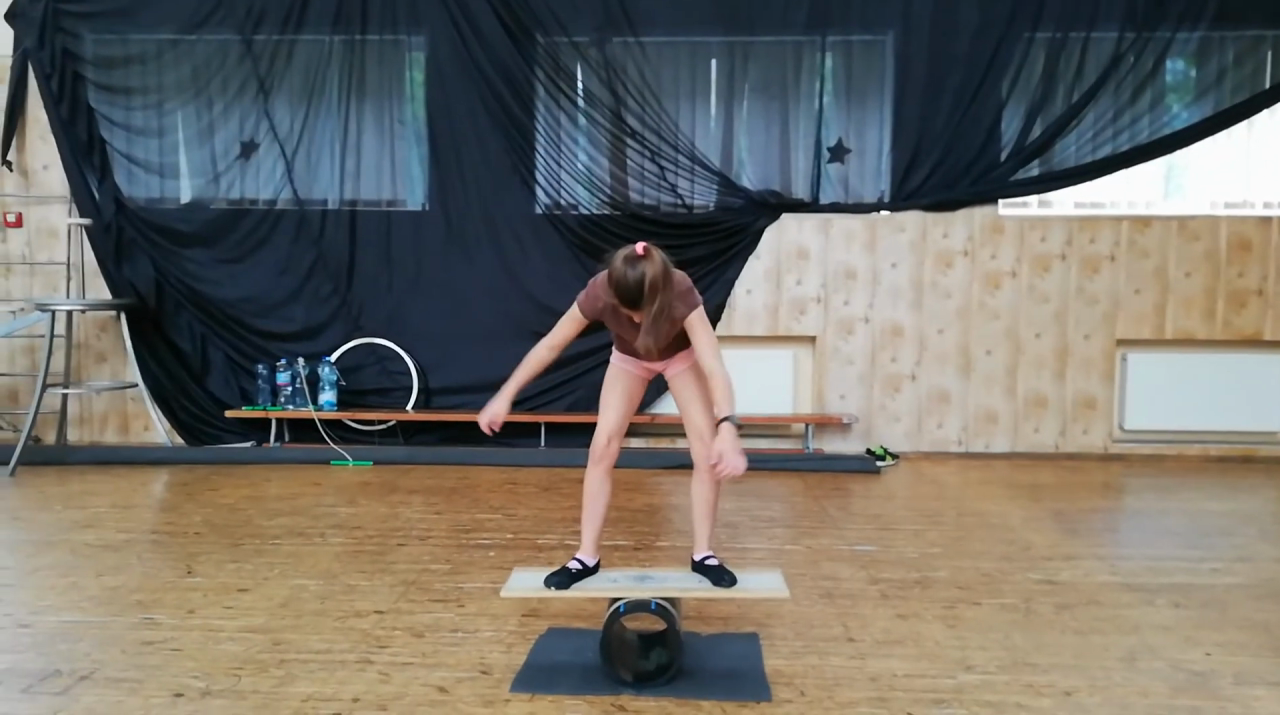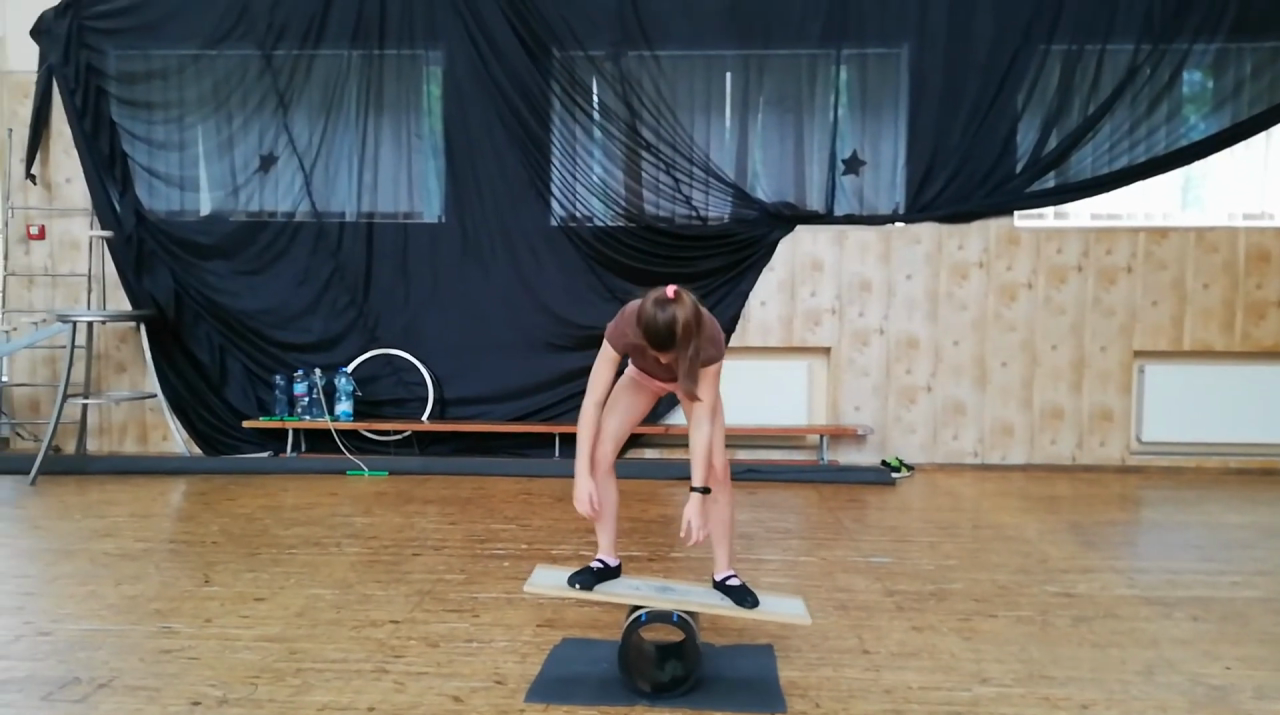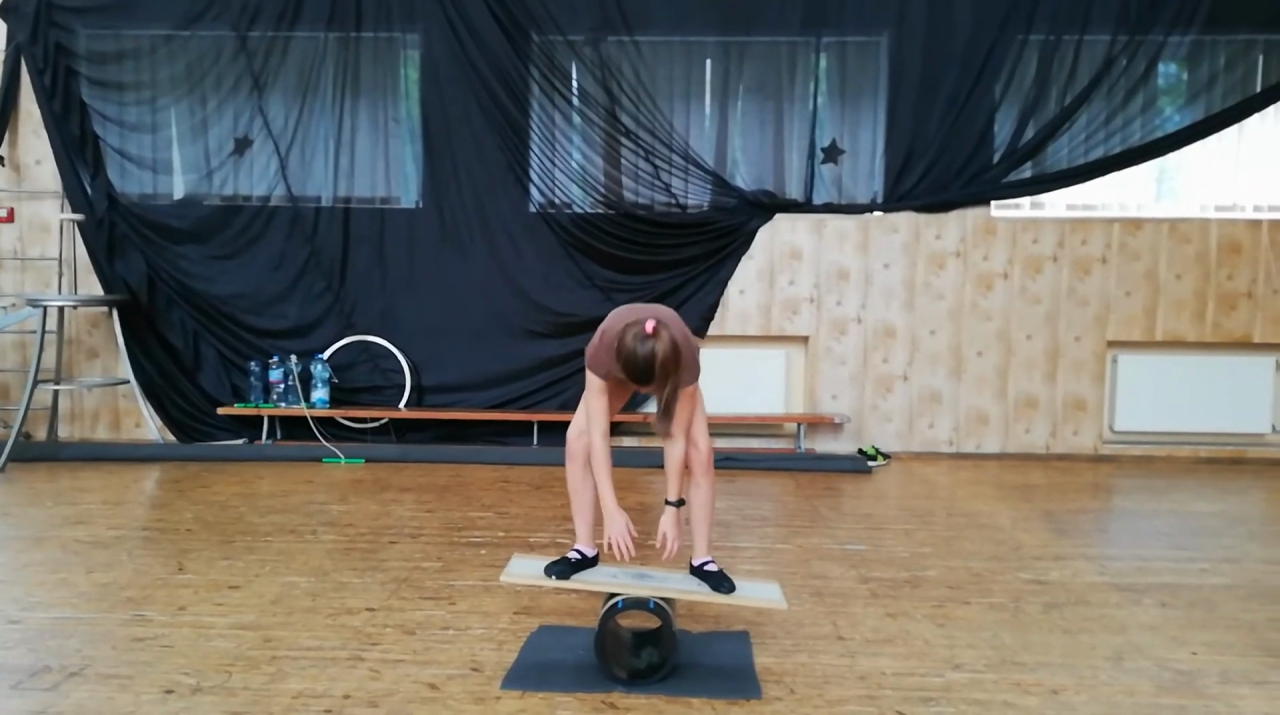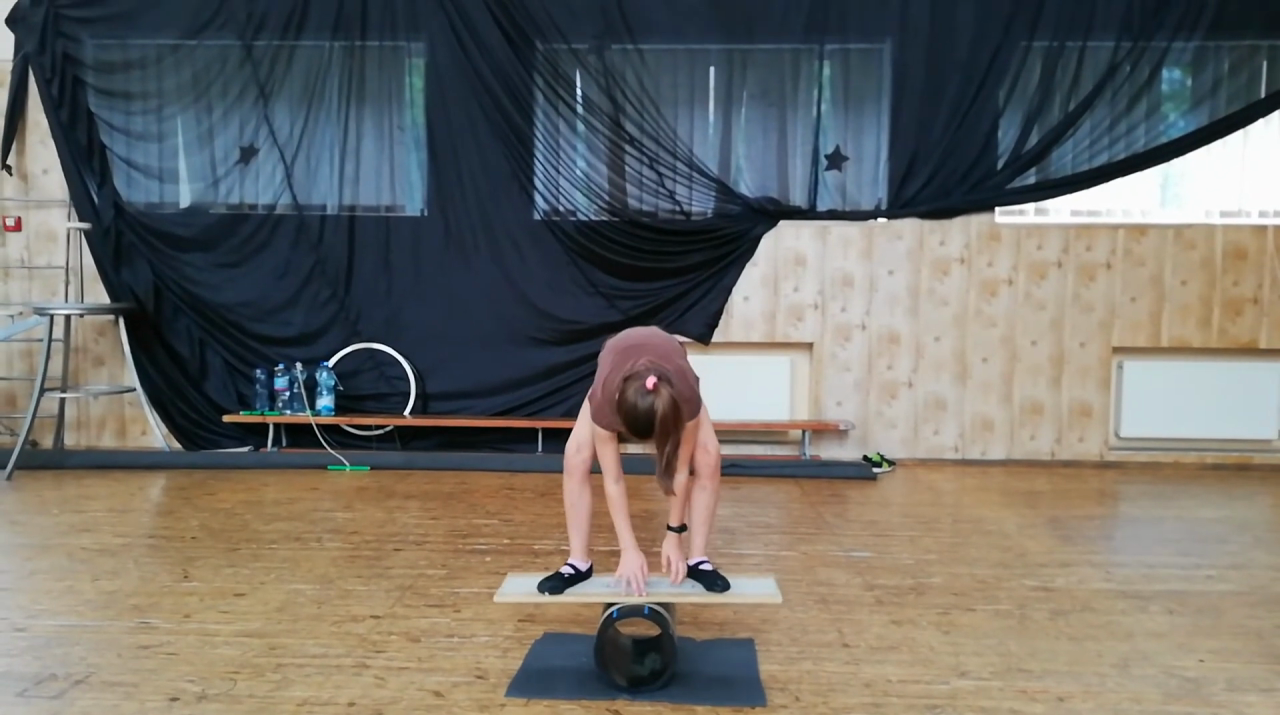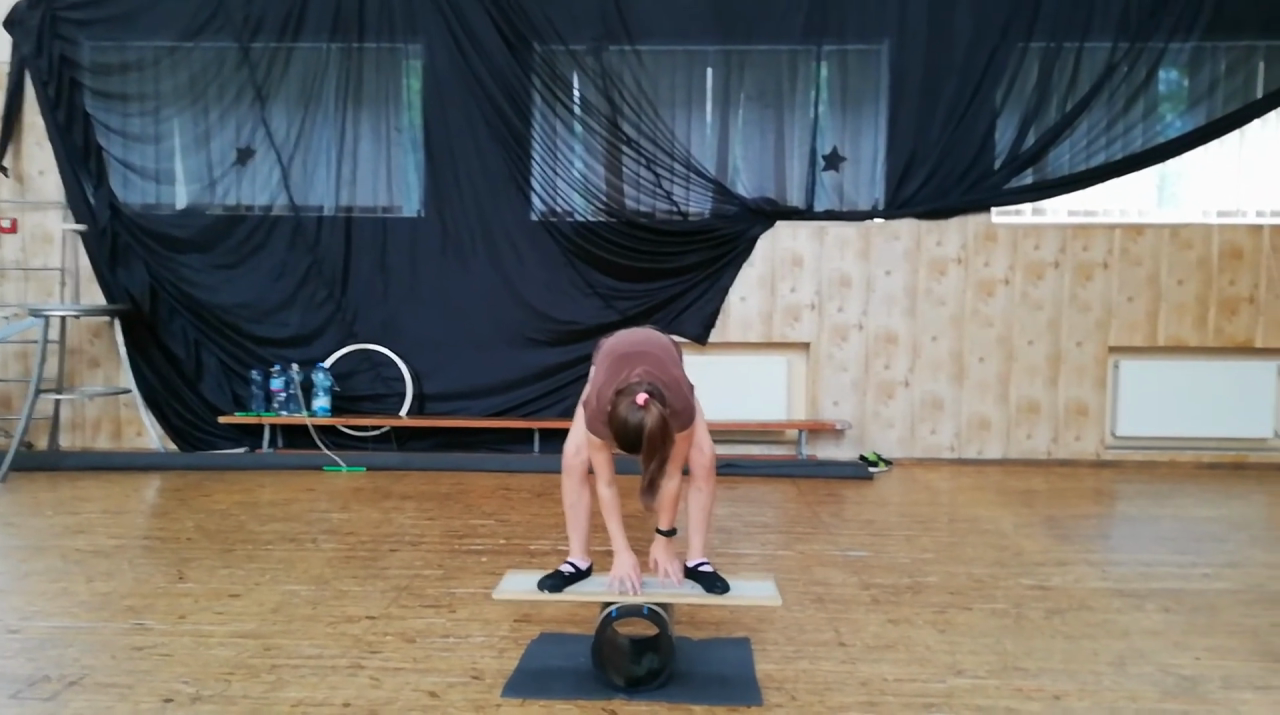
dt=0.4s
person 1, frame 1
left shoulder: (680, 292)
right shoulder: (600, 292)
left elbow: (713, 364)
right elbow: (551, 345)
left wrist: (727, 428)
right wrist: (505, 395)
left hip: (680, 357)
right hip: (629, 358)
left knee: (706, 446)
right knee: (602, 446)
left ankle: (703, 555)
right ankle: (586, 557)
person 1, frame 2
left shoulder: (709, 337)
right shoulder: (625, 326)
left elbow: (703, 422)
right elbow: (594, 400)
left wrist: (697, 496)
right wrist: (582, 473)
left hip: (692, 379)
right hip: (642, 376)
left knee: (716, 466)
right knee: (601, 447)
left ankle: (724, 574)
right ankle: (607, 559)
person 1, frame 3
left shoulder: (685, 356)
right shoulder: (603, 351)
left elbow: (676, 439)
right elbow: (599, 437)
left wrist: (672, 508)
right wrist: (611, 511)
left hip: (668, 367)
right hip: (620, 364)
left knee: (700, 450)
right knee: (578, 438)
left ankle: (702, 559)
right ankle: (584, 549)
person 1, frame 4
left shoulder: (686, 395)
right shoulder: (604, 398)
left elbow: (679, 470)
right elbow: (613, 480)
left wrist: (674, 535)
right wrist: (629, 549)
left hip: (669, 373)
right hip: (618, 369)
left knee: (708, 455)
right knee: (576, 455)
left ankle: (697, 559)
right ankle: (578, 562)
person 1, frame 5
left shoulder: (680, 404)
right shoulder: (598, 406)
left elbow: (672, 476)
right elbow: (605, 483)
left wrist: (664, 539)
right wrist: (621, 551)
left knee: (703, 457)
right knee: (575, 457)
left ankle: (696, 561)
right ankle: (578, 561)
